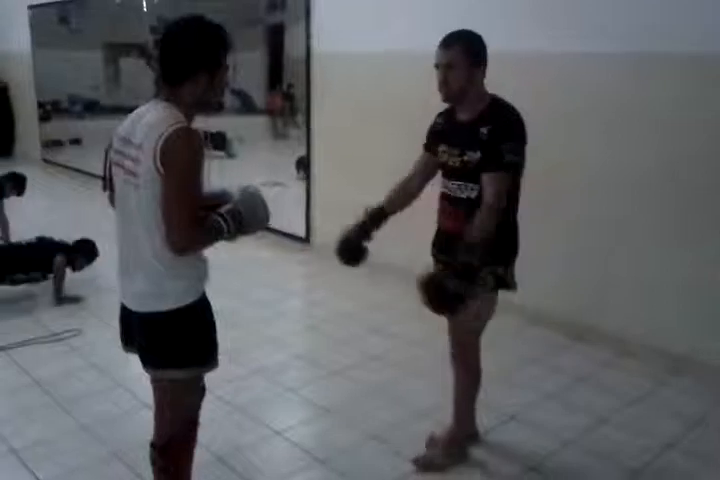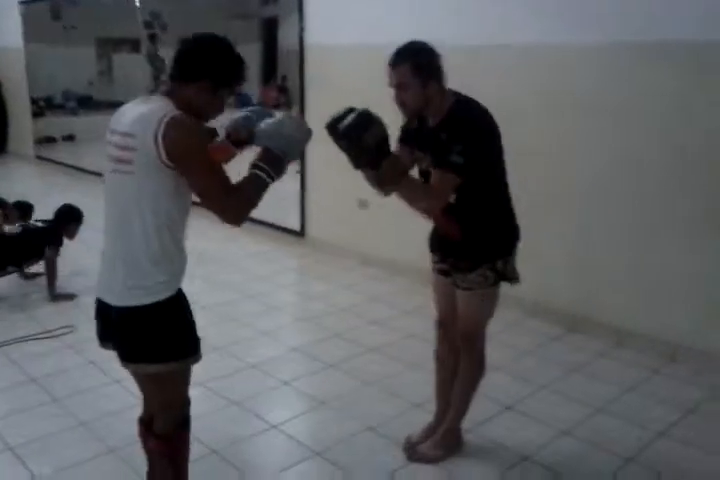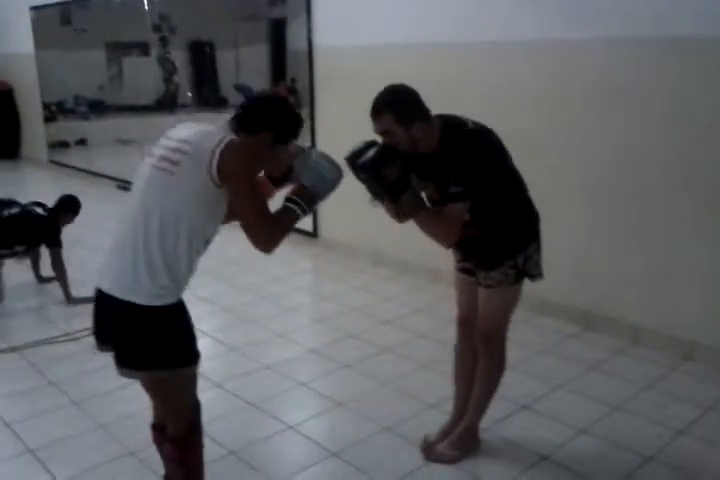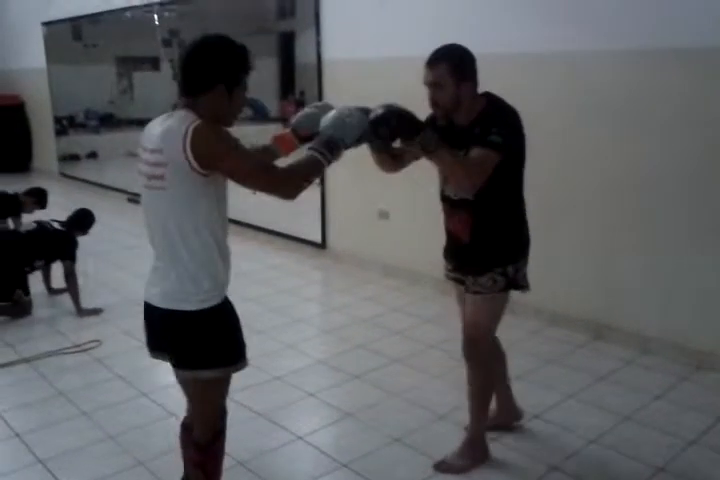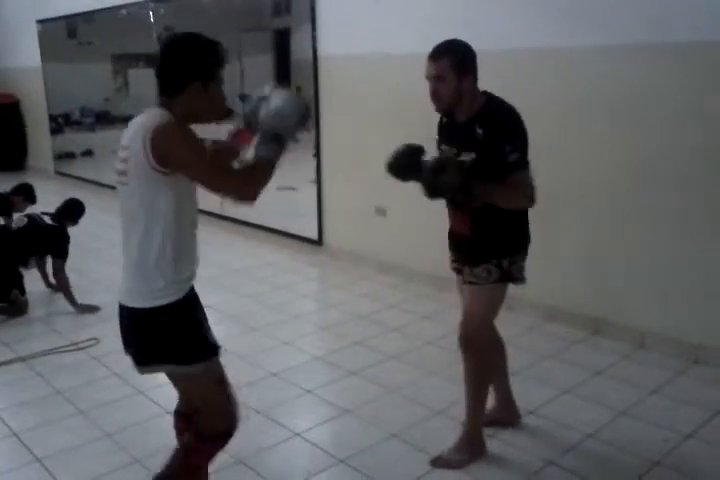
dt=0.5s
person 1, frame 1
left shoulder: (134, 122)
right shoulder: (180, 138)
right elbow: (182, 240)
right wrist: (229, 221)
left hip: (138, 299)
right hip: (174, 306)
left knee: (174, 410)
right knee: (177, 422)
person 1, frame 2
left shoulder: (128, 114)
right shoulder: (178, 126)
right elbow: (232, 209)
left wrist: (229, 142)
right wrist: (271, 161)
left hip: (115, 294)
right hip: (151, 299)
left knee: (157, 405)
right knee: (172, 414)
person 1, frame 3
left shoulder: (186, 134)
right shoulder: (232, 153)
right elbow: (265, 237)
left wrist: (270, 180)
right wrist: (303, 197)
left hip: (116, 294)
right hip: (148, 306)
left knee: (170, 410)
right knee: (182, 418)
person 1, frame 4
left shoulder: (159, 129)
right shoulder: (202, 135)
left elbow: (242, 162)
right elbow: (282, 185)
left wrist: (295, 137)
right wrist: (327, 147)
left hip: (163, 303)
right hip: (197, 311)
left knee: (199, 415)
right knee: (208, 427)
person 1, frame 5
left shoulder: (153, 128)
right shoulder: (166, 134)
left elbow: (209, 164)
right elbow: (243, 189)
left hip: (168, 294)
right hip: (158, 307)
left knee: (197, 402)
right knee: (220, 418)
person 2, frame 1
left shoulder: (503, 124)
right shoulder: (444, 122)
left elbow: (494, 202)
right elbow: (416, 181)
left wrist: (470, 261)
right wrist: (372, 220)
left hip: (486, 256)
right hip: (450, 251)
left knee: (464, 342)
right knee: (458, 339)
left ankle: (459, 437)
right ankle: (466, 423)
person 2, frame 2
left shoulder: (470, 126)
right shoulder: (419, 120)
left elbow: (432, 200)
right elbow: (389, 182)
left wrist: (381, 163)
right wrist: (367, 157)
left hip: (485, 248)
right hip: (446, 243)
left knee: (469, 337)
right knee: (445, 329)
left ankle: (451, 430)
right ankle: (439, 420)
person 2, frame 3
left shoulder: (465, 149)
right shoulder: (415, 149)
left elbow: (446, 234)
right elbow: (401, 214)
left wrist: (404, 195)
left hip: (509, 244)
right hip: (471, 242)
left knee: (489, 336)
right knee: (466, 327)
left ankle: (469, 431)
right ankle: (456, 421)
person 2, frame 4
left shoulder: (500, 120)
right shoulder: (442, 120)
left elbow: (469, 178)
right elbow: (393, 163)
left wrist: (422, 139)
right wrist: (377, 137)
left hip: (497, 253)
right hip: (461, 248)
left knee: (475, 343)
right knee: (479, 335)
left ankle: (475, 443)
right ankle: (506, 407)
person 2, frame 5
left shoulder: (500, 122)
right shoulder: (448, 120)
left elbow: (522, 197)
left wrist: (473, 188)
left hip: (496, 248)
right hip: (463, 243)
left knee: (470, 336)
right knee: (482, 329)
left ankle: (471, 438)
right ankle: (505, 407)
